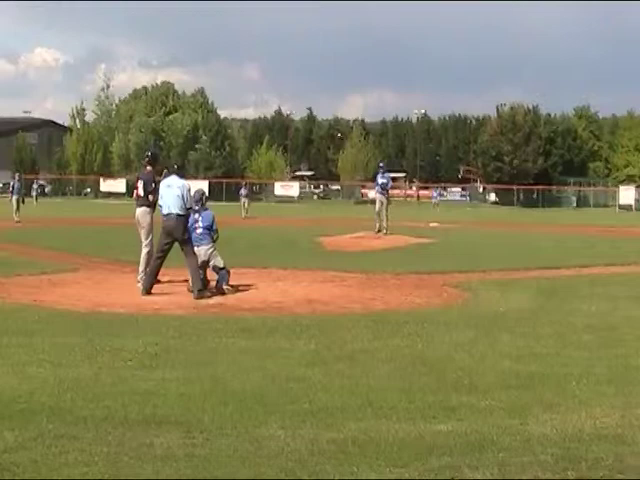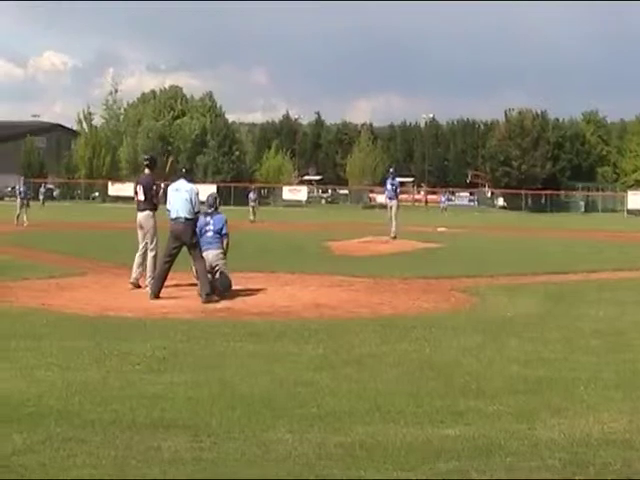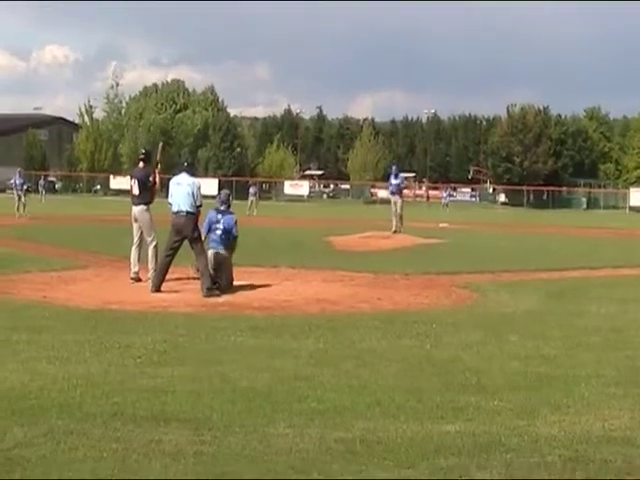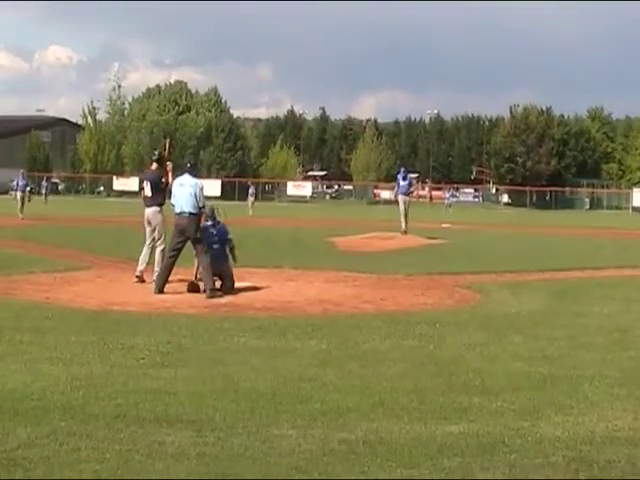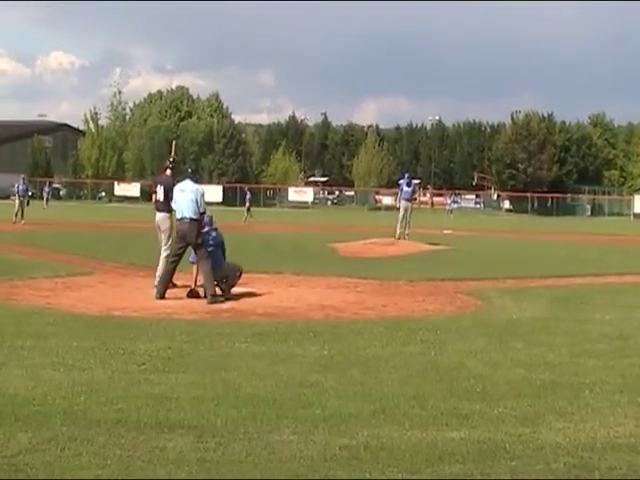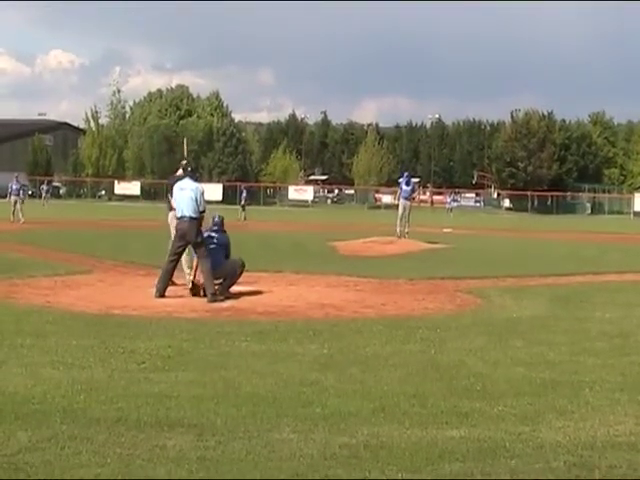
dt=0.5s
person 1, frame 1
left shoulder: (163, 183)
right shoulder: (184, 184)
left elbow: (160, 204)
right elbow: (188, 208)
left wrist: (167, 216)
right wrist: (187, 221)
left hip: (166, 221)
right hip: (179, 221)
left knee: (159, 255)
right knee: (190, 255)
left ankle: (146, 287)
right ankle: (198, 290)
person 1, frame 2
left shoulder: (171, 187)
right shoulder: (192, 188)
left elbow: (168, 208)
right elbow: (196, 212)
left wrist: (174, 219)
right wrist: (193, 225)
left hip: (174, 225)
right hip: (187, 225)
left knee: (167, 259)
right knee: (198, 260)
left ankle: (154, 292)
right ankle: (206, 294)
person 1, frame 3
left shoulder: (173, 181)
right shoulder: (194, 182)
left elbow: (170, 202)
right elbow: (198, 205)
left wrist: (176, 214)
left hip: (176, 219)
right hip: (189, 219)
left knee: (168, 253)
right knee: (200, 254)
left ankle: (155, 285)
right ankle: (207, 288)
person 1, frame 4
left shoulder: (176, 182)
right shoulder: (196, 183)
left elbow: (173, 203)
right elbow: (201, 206)
left wrist: (180, 212)
right wrist: (198, 221)
left hip: (178, 220)
right hip: (192, 220)
left knee: (171, 254)
right knee: (202, 254)
left ankle: (158, 286)
right ankle: (210, 289)
person 1, frame 5
left shoulder: (177, 188)
right shoulder: (198, 189)
left elbow: (174, 208)
right elbow: (202, 212)
left wrist: (181, 220)
right wrist: (200, 225)
left hip: (180, 225)
right hip: (193, 225)
left knee: (172, 259)
right knee: (203, 259)
left ankle: (160, 291)
right ankle: (211, 295)
person 1, frame 6
left shoulder: (176, 186)
right shoulder: (197, 187)
left elbow: (174, 207)
right elbow: (202, 211)
left wrist: (181, 217)
right wrist: (198, 225)
left hip: (180, 224)
right hip: (193, 224)
left knee: (172, 258)
right knee: (203, 258)
left ankle: (159, 290)
right ankle: (211, 293)
person 2, frame 1
left shoulder: (139, 175)
right shoulder: (151, 176)
left elbow: (134, 195)
right elbow: (151, 198)
right wrist: (157, 195)
left hip: (138, 210)
right hip: (146, 211)
left knee: (146, 244)
right knee: (147, 245)
left ankle: (148, 274)
right ankle: (142, 278)
person 2, frame 2
left shoulder: (139, 179)
right shoulder: (151, 179)
left elbow: (136, 199)
right elbow: (155, 200)
left hip: (139, 214)
right hip: (148, 214)
left knee: (142, 248)
right knee: (151, 249)
left ankle: (134, 278)
right ankle: (150, 281)
person 2, frame 3
left shoulder: (133, 173)
right shoulder: (147, 172)
left elbow: (132, 191)
right elbow: (156, 186)
right wrist: (157, 173)
left hip: (134, 208)
right hip: (143, 208)
left knee: (136, 242)
right knee: (152, 242)
left ankle: (134, 273)
right ankle: (152, 273)
person 2, frame 4
left shoulder: (145, 175)
right shoulder: (158, 174)
left elbow: (142, 194)
right elbow: (170, 185)
right wrist: (169, 172)
left hip: (147, 210)
right hip: (156, 210)
left knee: (148, 243)
right knee: (160, 245)
left ankle: (139, 272)
right ankle: (157, 276)
person 2, frame 5
left shoulder: (157, 179)
right shoulder: (171, 182)
left elbow: (153, 199)
right elbow: (171, 203)
left hip: (158, 215)
right hip: (166, 215)
left knee: (164, 248)
right knee: (166, 249)
right ankle: (159, 279)
person 2, frame 6
left shoulder: (173, 179)
right shoulder: (177, 180)
right elbow: (173, 201)
left hip: (173, 215)
right hip: (176, 215)
right ankle: (188, 276)
